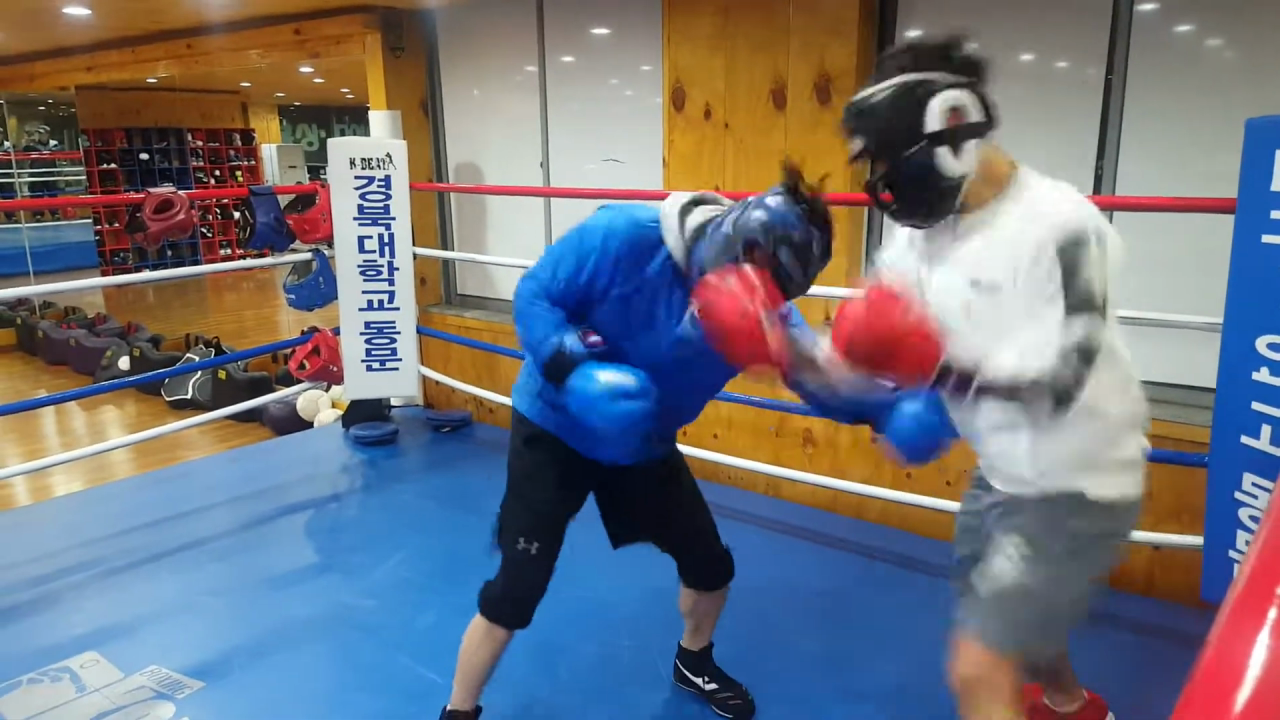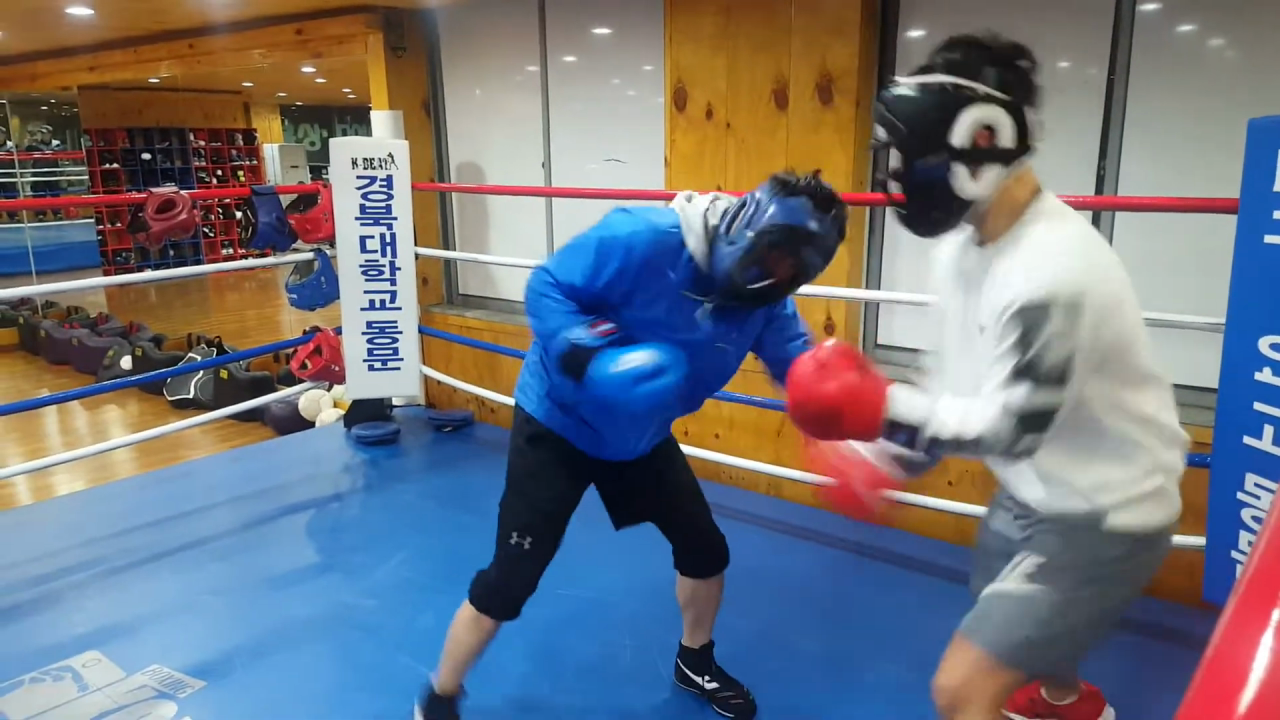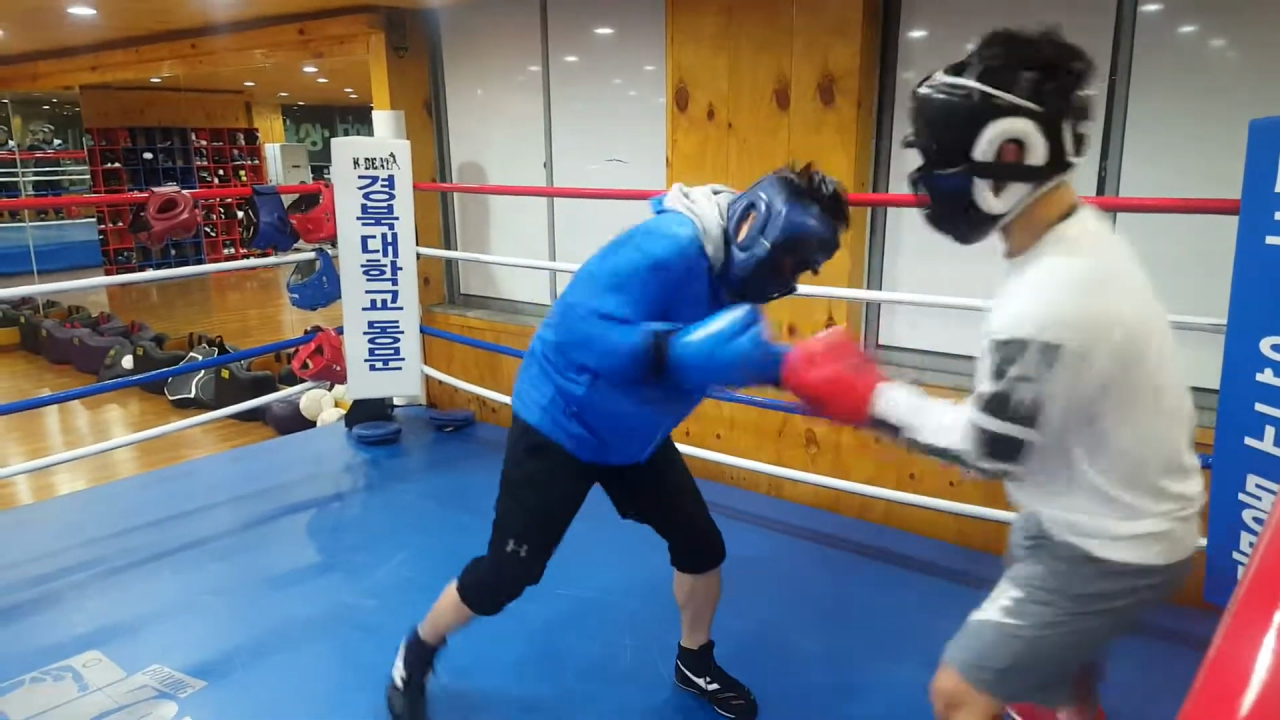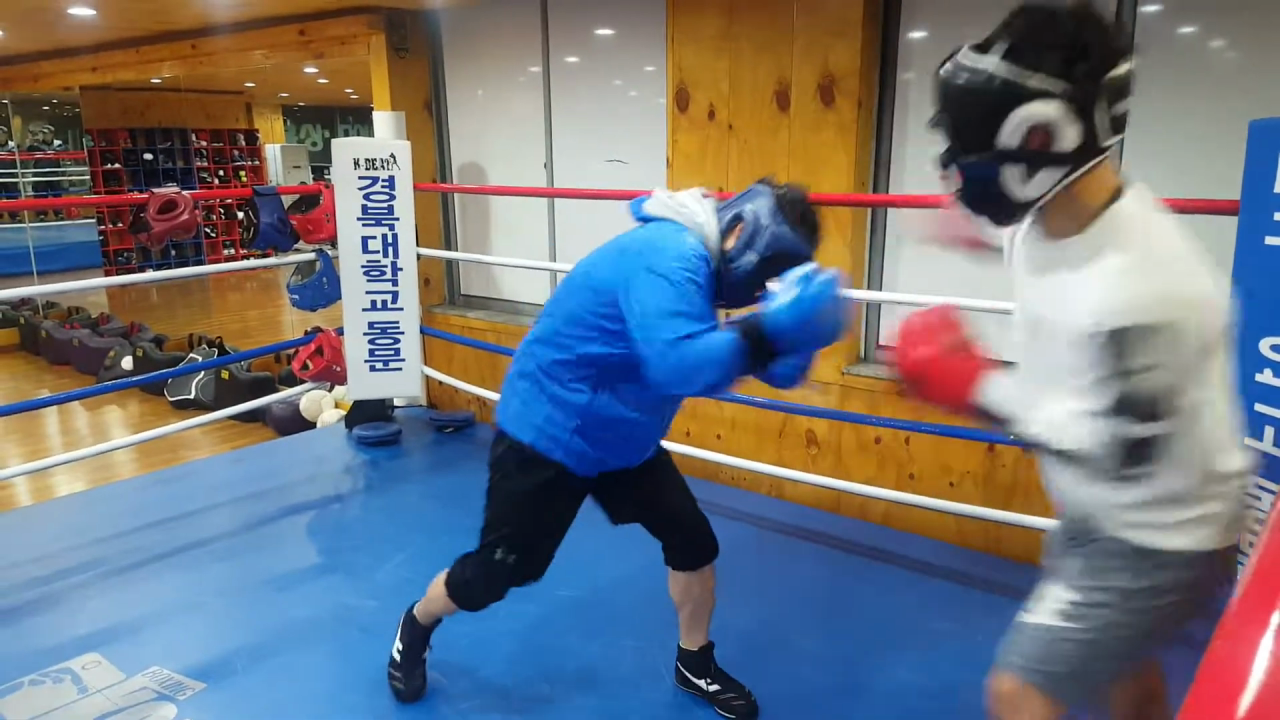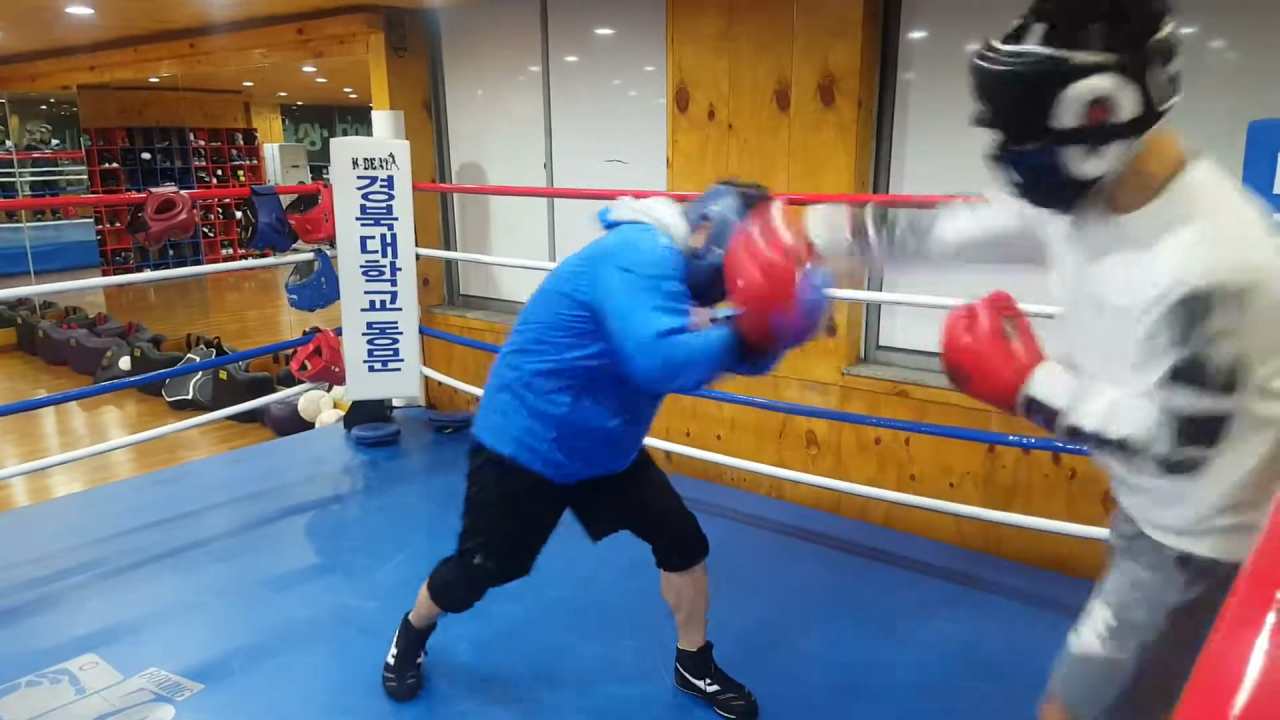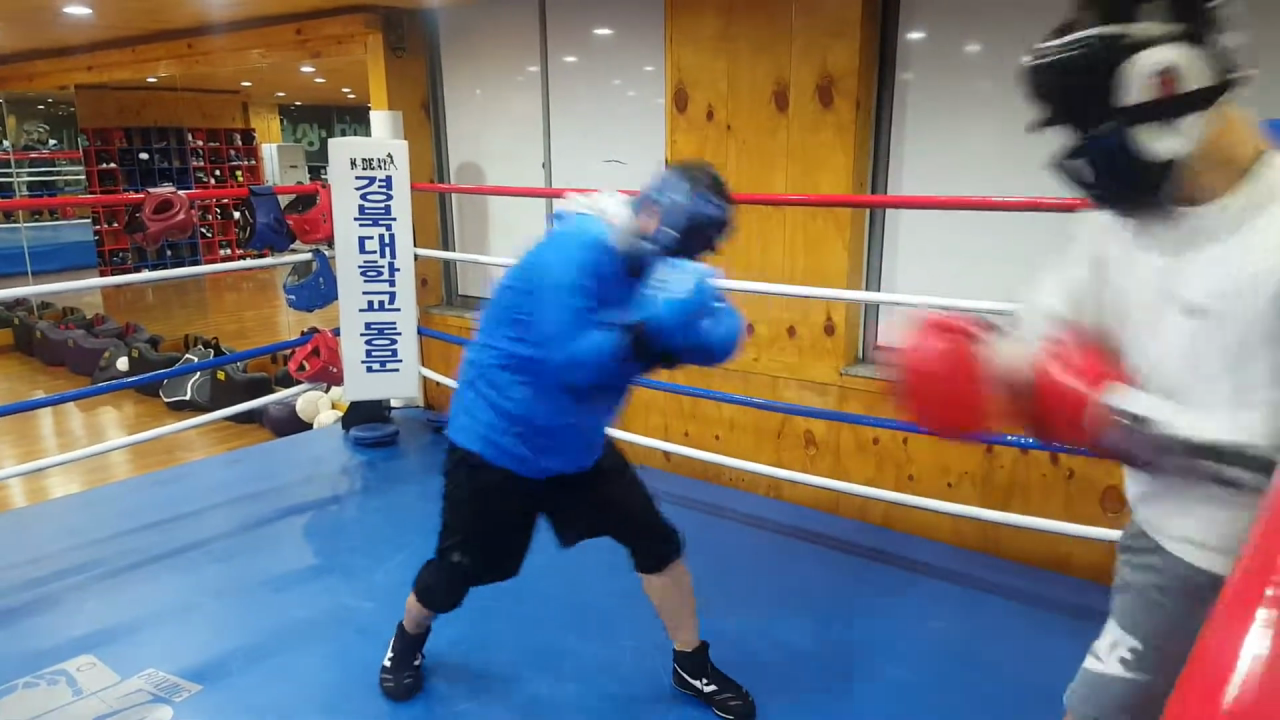
dt=0.1s
person 1, frame 1
left shoulder: (1059, 225)
right shoulder: (919, 241)
left elbow: (1059, 380)
right elbow: (886, 367)
left wrist: (941, 363)
left hip: (1077, 488)
right hip: (1004, 479)
right knee: (1013, 609)
person 1, frame 2
left shoulder: (1050, 272)
right shoulder: (959, 249)
left elbow: (1014, 429)
right elbow: (956, 380)
left wrist: (885, 406)
right wrist: (886, 454)
left hip: (1107, 515)
right hip: (1045, 493)
right knee: (1009, 614)
person 1, frame 3
left shoulder: (1053, 305)
right shoulder: (1071, 237)
left elbow: (993, 443)
left wrist: (872, 397)
left hip: (1115, 543)
right hip: (1075, 510)
right knee: (1045, 632)
person 1, frame 4
left shoulder: (1123, 296)
right shoulder: (1058, 215)
left elbow: (1121, 452)
left wrist: (979, 388)
left hip: (1151, 530)
right hip: (1109, 511)
right knee: (1115, 647)
person 1, frame 5
left shoulder: (1207, 264)
right shoulder: (1089, 196)
left elbow: (1176, 444)
right elbow: (973, 229)
left wrist: (1026, 384)
left hip: (1207, 539)
right hip: (1156, 512)
person 1, frame 6
right shoulder: (1129, 210)
right elbow: (1052, 323)
left wrist: (1118, 414)
right wrist: (980, 357)
left hip: (1214, 551)
right hip: (1161, 522)
person 2, frame 1
right shoulder: (630, 235)
left elbow: (826, 383)
right elbow: (535, 298)
left wrist: (889, 409)
right wrist: (570, 369)
left hip: (643, 440)
right hip: (557, 422)
left knee: (709, 563)
right knee: (519, 585)
left ankle: (694, 663)
person 2, frame 2
left shoulder: (762, 295)
right shoulder: (649, 238)
left elbow: (798, 366)
right elbow: (547, 290)
right wrist: (588, 358)
left hip: (640, 434)
right hip: (562, 421)
left knee: (705, 547)
right knee: (512, 577)
left ankle: (695, 662)
person 2, frame 3
left shoulder: (733, 271)
right shoulder: (669, 245)
left elbow: (757, 359)
right elbow: (592, 331)
left wrist: (784, 364)
right wrist: (680, 353)
left hip: (635, 432)
right hip: (560, 426)
left knee: (701, 543)
right knee: (503, 575)
left ankle: (695, 662)
right ankle: (417, 654)
person 2, frame 4
left shoulder: (691, 256)
right shoulder: (671, 253)
left elbow: (685, 355)
right elbow: (676, 366)
left wrist: (764, 350)
right wrist: (770, 332)
left hip: (620, 435)
right hip: (548, 432)
left knee: (694, 540)
right knee: (493, 573)
left ankle: (696, 664)
right ankle: (415, 631)
person 2, frame 5
left shoulder: (663, 257)
right shoulder: (644, 257)
left elbow: (662, 353)
right elbow: (661, 362)
left wrist: (733, 340)
right wrist: (755, 335)
left hip: (602, 441)
right hip: (525, 443)
left knee: (683, 541)
right knee: (473, 574)
left ankle: (694, 665)
right ankle: (410, 636)
person 2, frame 6
left shoulder: (623, 260)
right shoulder: (590, 251)
left elbow: (614, 350)
right elbow: (567, 360)
left wrist: (689, 340)
right wrist: (654, 329)
left hip: (576, 439)
right hip: (499, 440)
left knee: (655, 542)
right knee: (456, 572)
left ankle: (692, 665)
right ankle: (406, 641)
